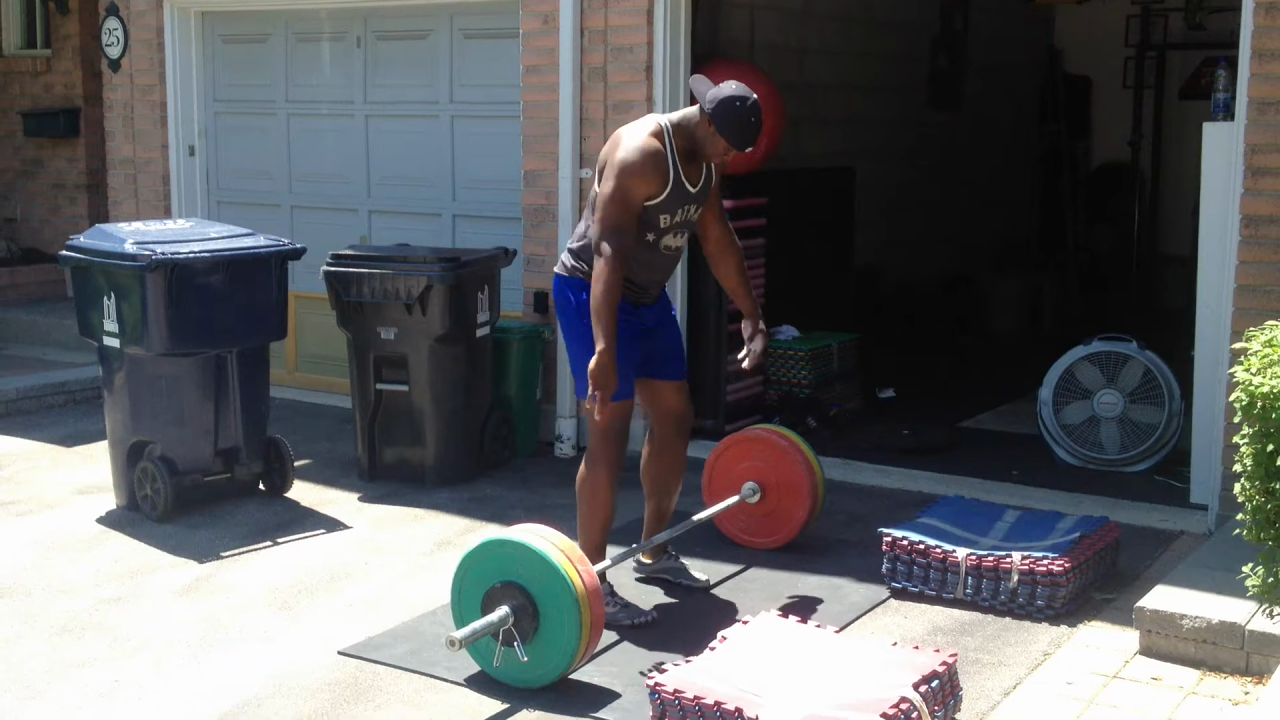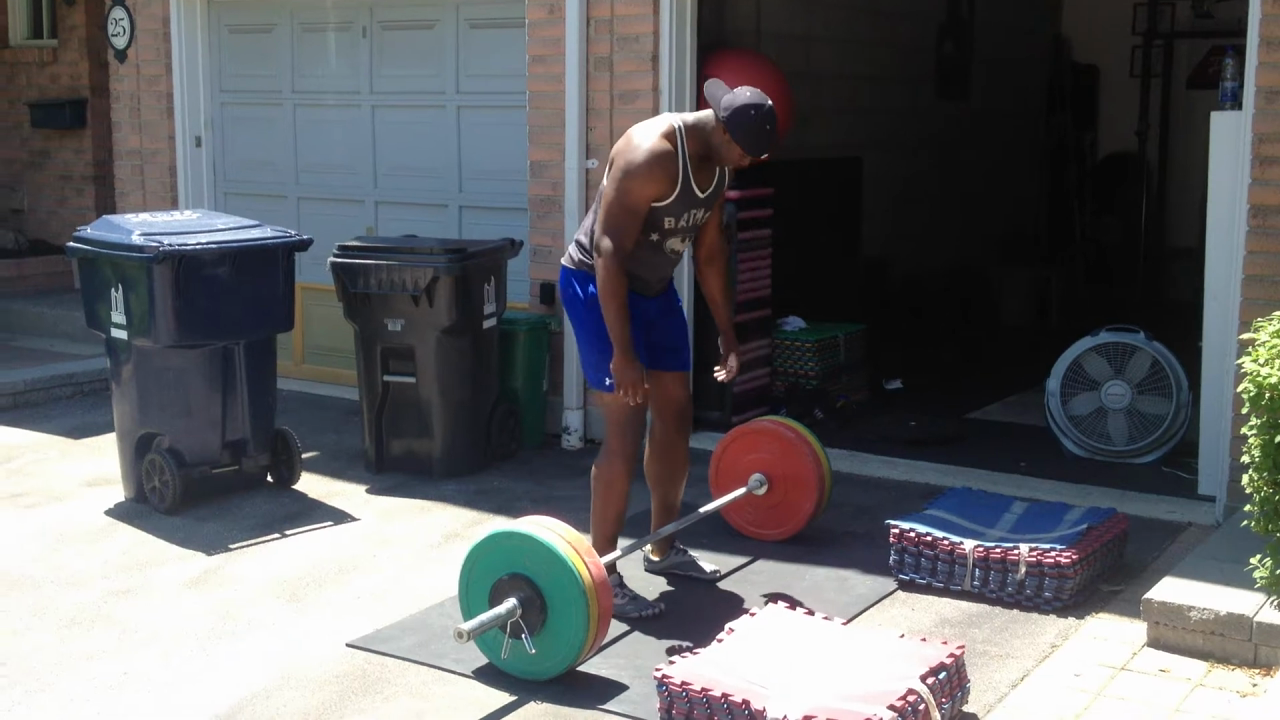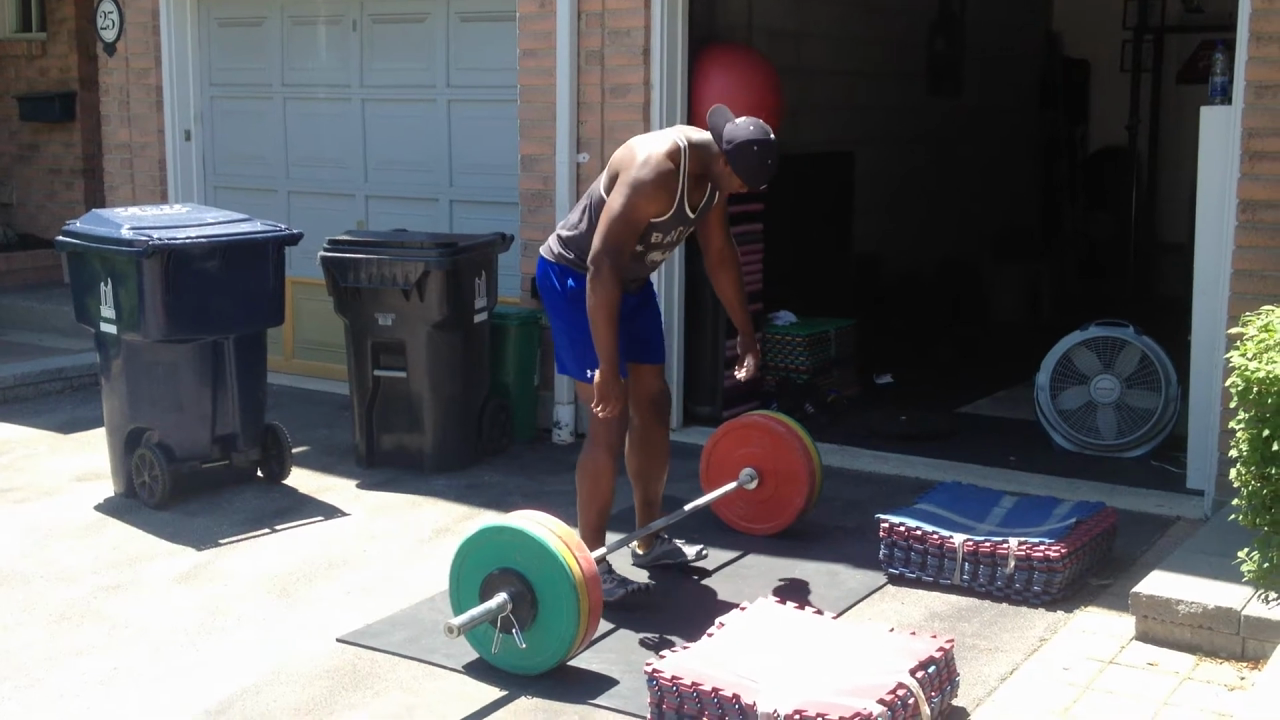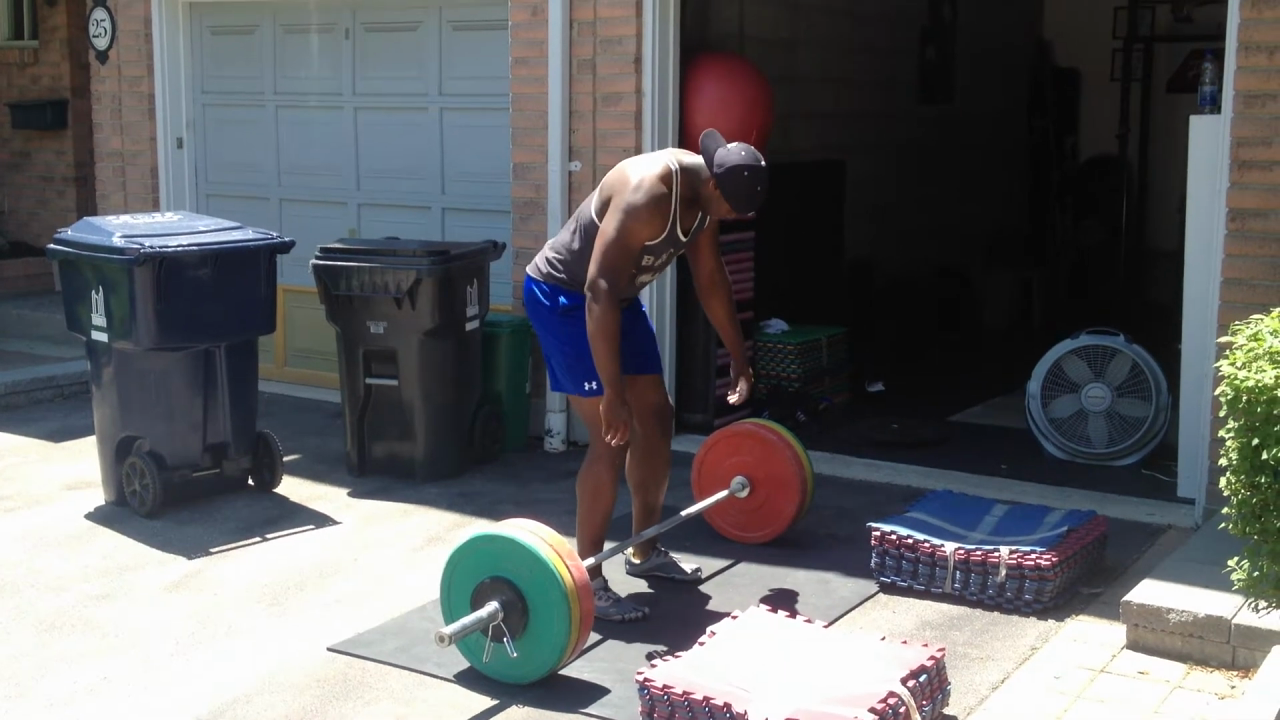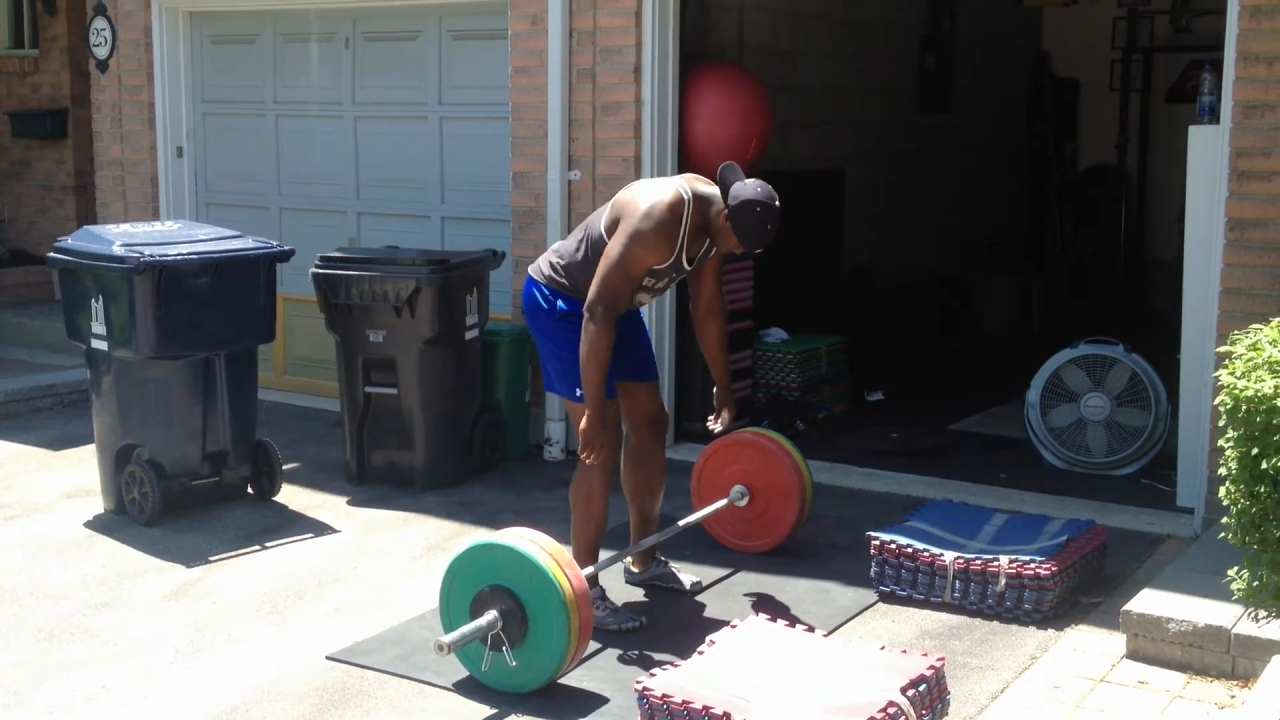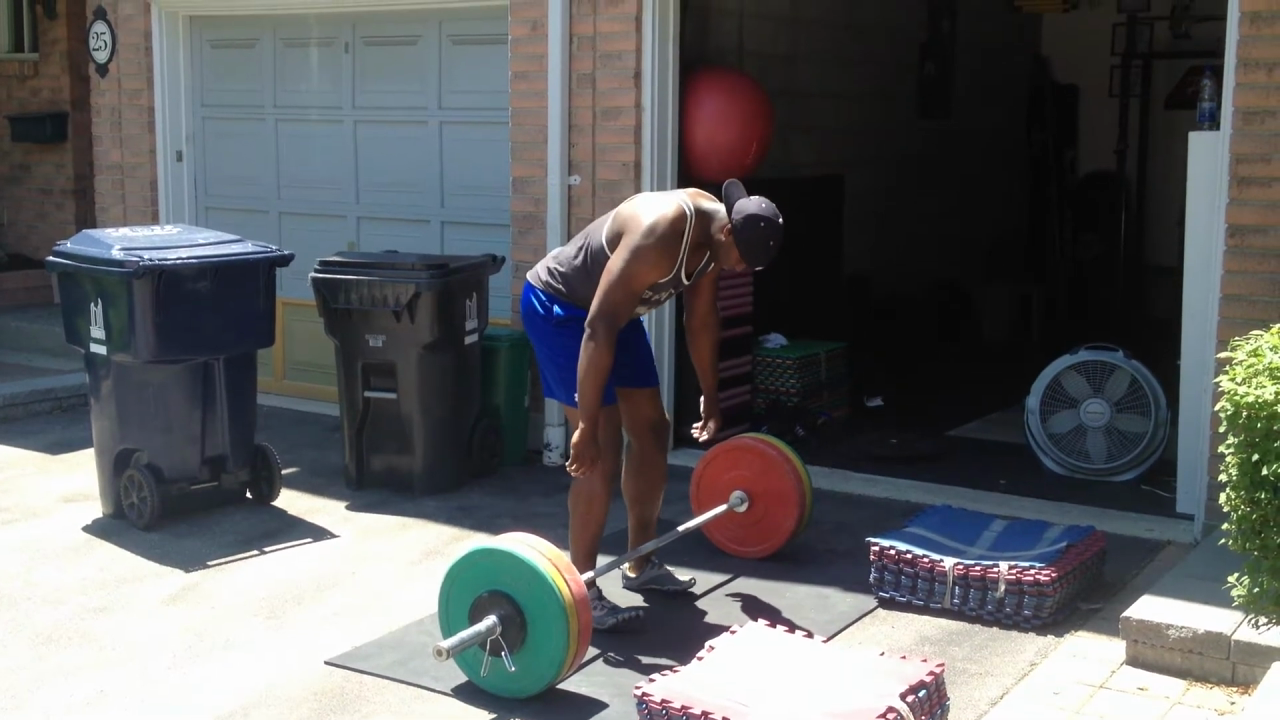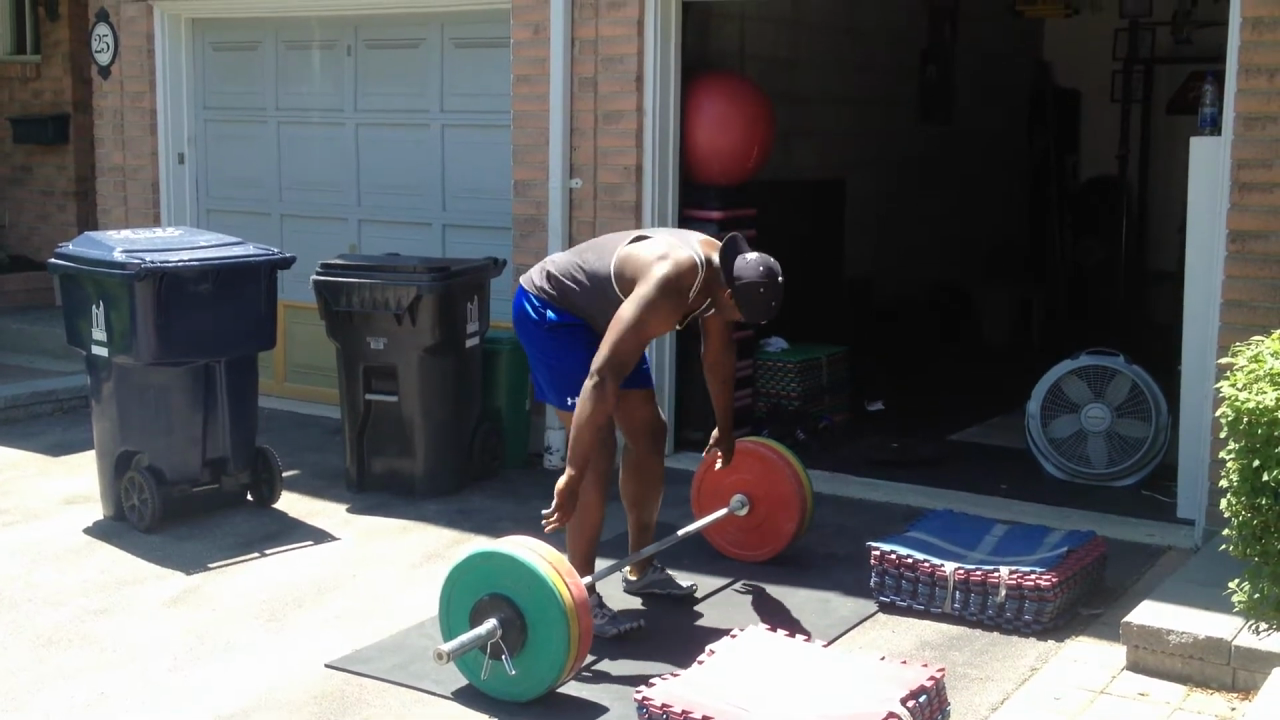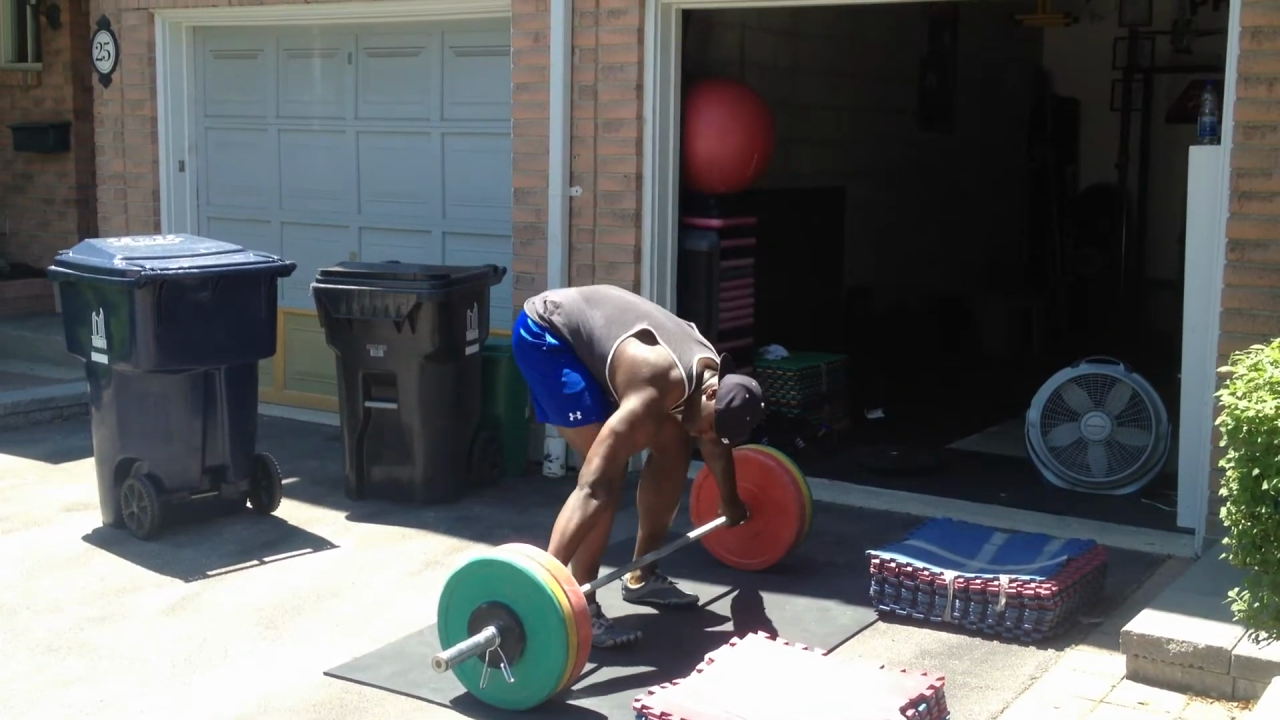
dt=0.4s
person 1, frame 1
left shoulder: (707, 160)
right shoulder: (639, 152)
left elbow: (717, 240)
right elbow: (609, 255)
left wrist: (751, 314)
right wrist: (603, 351)
left hip: (649, 296)
right hip: (592, 291)
left knee: (674, 418)
right knee: (610, 437)
left ankle: (653, 550)
right ankle: (592, 584)
person 1, frame 2
left shoulder: (718, 160)
right shoulder: (650, 153)
left elbow: (710, 248)
right elbow: (609, 253)
left wrist: (727, 331)
right wrist: (623, 353)
left hip: (654, 288)
right hip: (597, 284)
left knee: (676, 414)
right knee: (626, 428)
left ankle: (662, 548)
right ankle: (602, 574)
person 1, frame 3
left shoulder: (713, 171)
right shoulder: (653, 170)
left elbow: (719, 254)
right elbow: (601, 267)
left wrist: (745, 332)
right wrist: (606, 368)
left hip: (631, 281)
right hip: (576, 278)
left knee: (654, 405)
right knee: (612, 420)
left ankle: (649, 540)
right ankle: (591, 565)
person 1, frame 4
left shoulder: (704, 194)
right shoulder: (646, 194)
left elbow: (710, 277)
right elbow: (598, 292)
left wrist: (738, 355)
right wrist: (611, 394)
left hip: (617, 293)
right hip: (563, 295)
left knee: (656, 417)
right knee: (613, 434)
left ankle: (646, 550)
right ankle: (587, 580)
person 1, frame 5
left shoulder: (712, 220)
right shoulder: (656, 219)
left elbow: (707, 305)
right elbow: (597, 313)
left wrist: (723, 385)
right wrist: (593, 411)
left hip: (615, 302)
right hip: (560, 299)
left knee: (650, 424)
right knee: (602, 444)
left ankle: (643, 560)
right ankle: (583, 590)
person 1, frame 6
left shoulder: (712, 234)
right shoulder: (658, 233)
left elbow: (702, 318)
right elbow: (598, 329)
left wrist: (710, 396)
right wrist: (585, 426)
left hip: (616, 310)
right hip: (559, 307)
left knee: (652, 432)
right knee: (604, 451)
left ankle: (640, 565)
right ankle: (582, 593)
person 1, frame 7
left shoulder: (722, 271)
right shoulder: (669, 284)
left elbow: (717, 350)
right elbow: (601, 378)
left wrist: (724, 426)
right wrist: (572, 472)
left hip: (595, 312)
right hip: (549, 309)
left knee: (650, 432)
right knee: (596, 451)
left ankle: (642, 569)
right ankle: (582, 596)
person 1, frame 8
left shoulder: (715, 373)
right shoulder: (656, 392)
left elbow: (717, 448)
right elbow: (593, 487)
left wrist: (731, 504)
left hip: (587, 329)
right hip: (546, 333)
left knee: (675, 445)
right knee: (608, 471)
left ankle: (641, 577)
